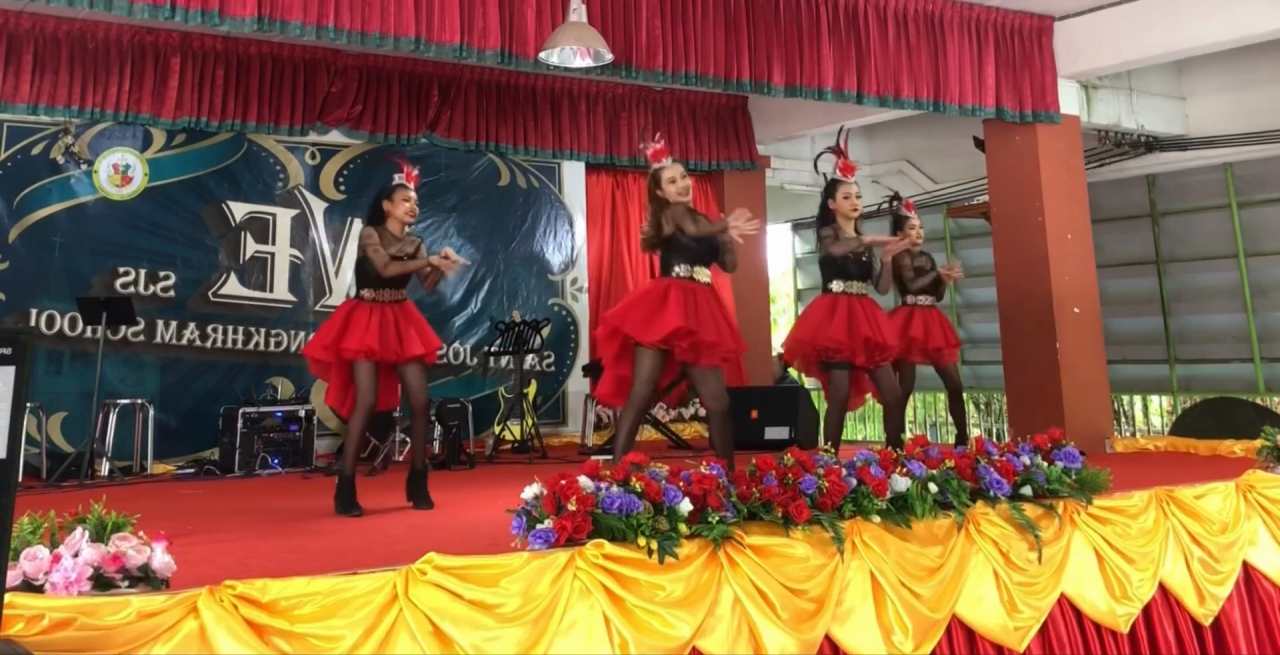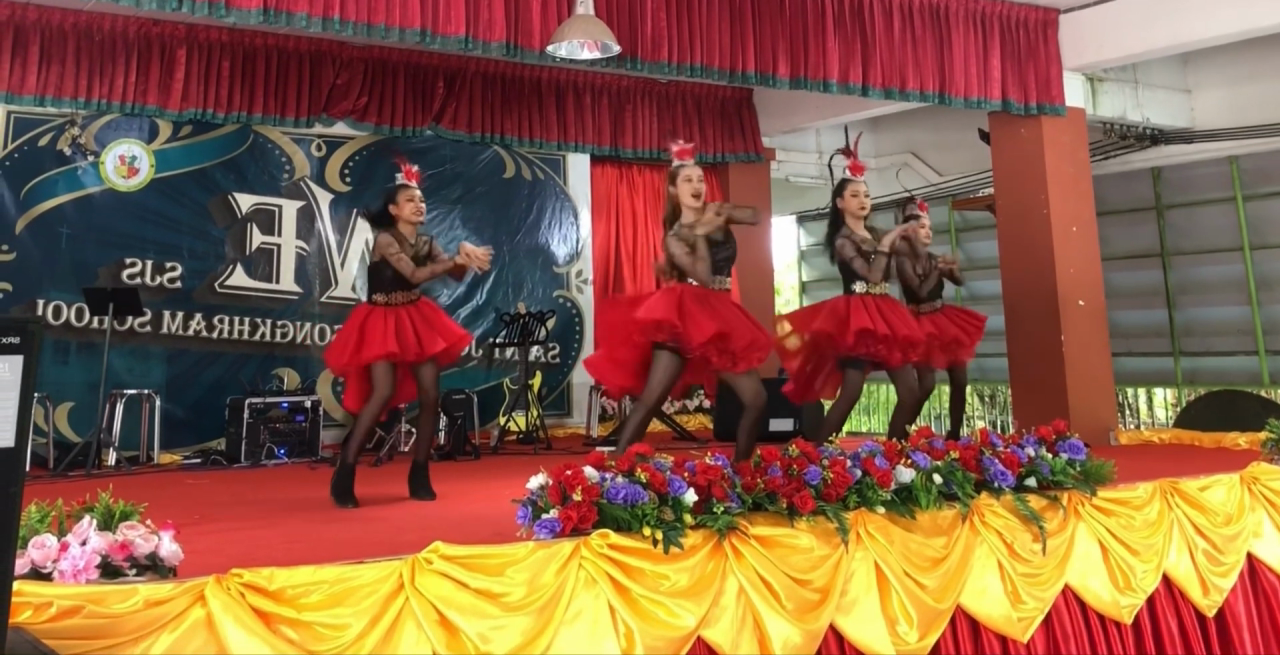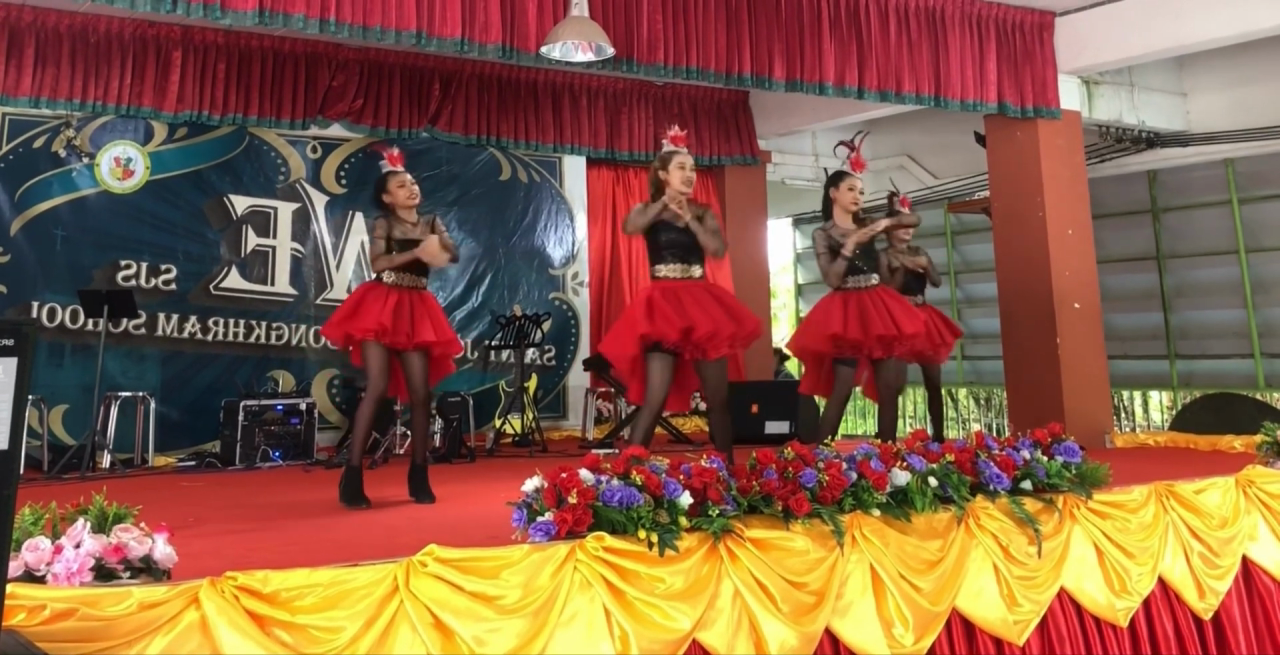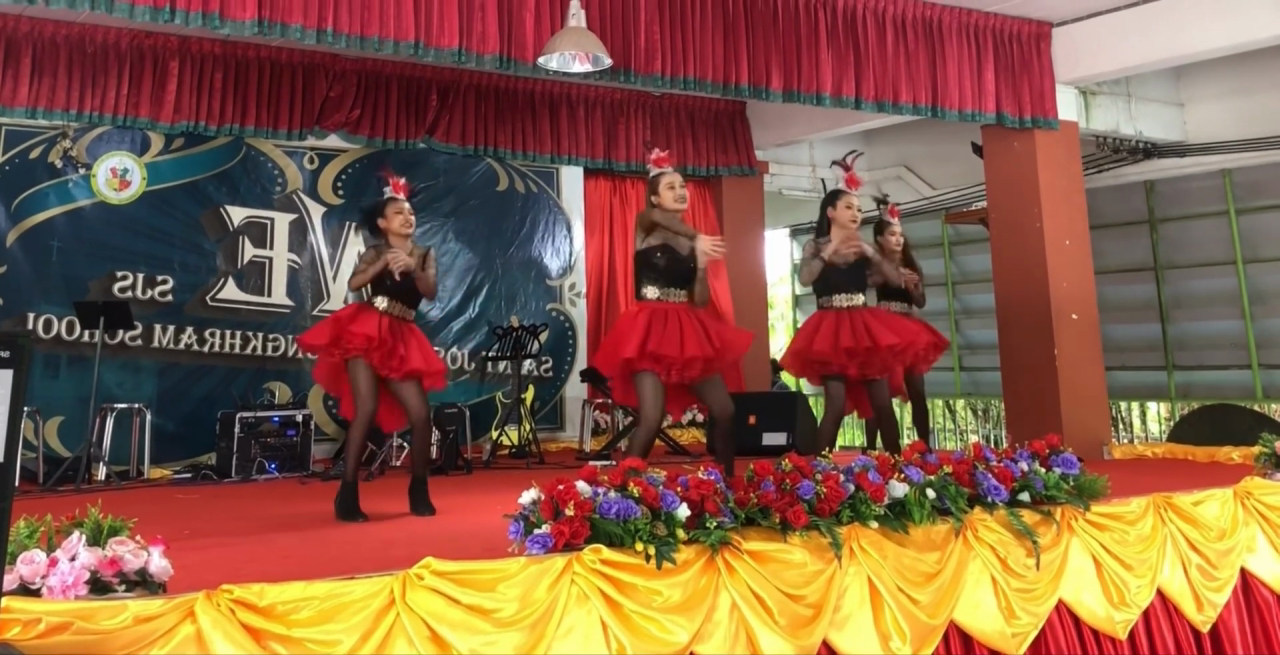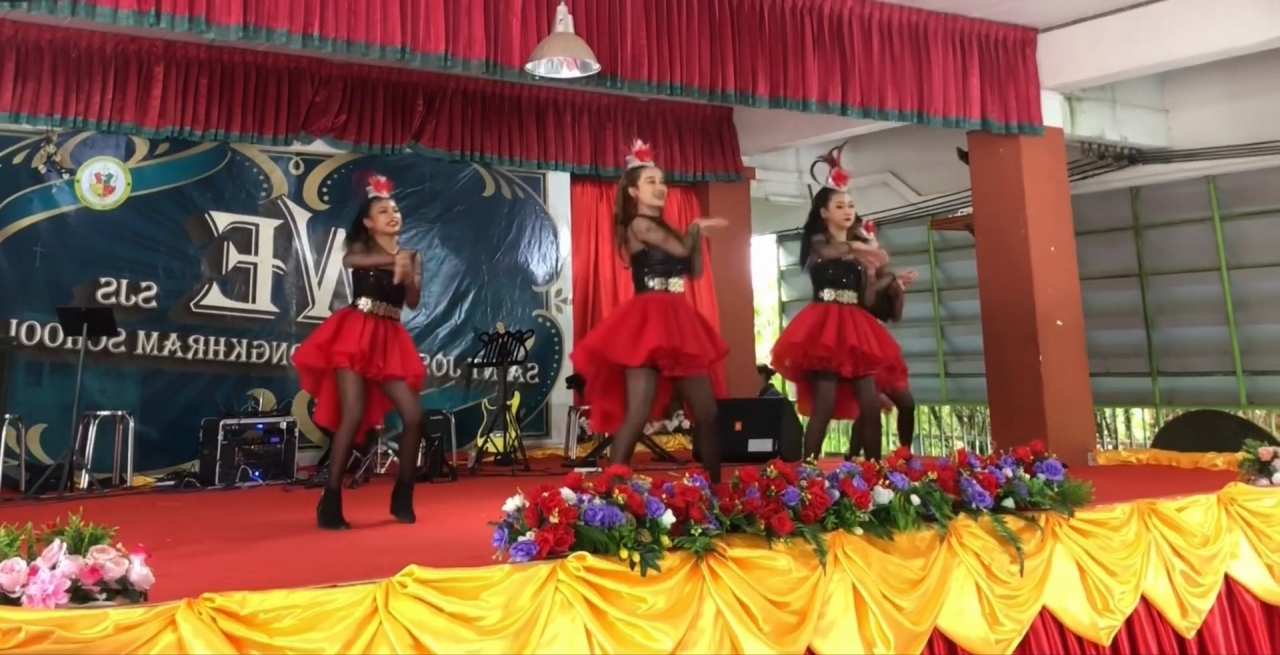
dt=1s
person 1, frame 1
left shoulder: (414, 242)
right shoulder: (370, 235)
left elbow: (429, 282)
right elbow: (386, 269)
left wrist: (442, 261)
right wrist: (430, 261)
left hip: (401, 322)
right hip: (366, 320)
left knee: (419, 400)
right knee: (366, 402)
left ankle: (417, 481)
right ankle: (346, 488)
person 1, frame 2
left shoulder: (427, 243)
right shoulder: (385, 239)
left elbow: (456, 275)
right elbow: (413, 274)
left wrist: (468, 256)
right wrist: (456, 258)
left hip: (416, 321)
right hip: (382, 321)
left knee: (430, 399)
right knee: (382, 395)
left ankle: (419, 475)
right ankle: (345, 470)
person 1, frame 3
left shoulder: (431, 223)
right shoulder: (383, 223)
left elbow: (451, 254)
right elbow: (377, 263)
left wrist: (438, 246)
right wrist: (417, 252)
left hip: (415, 310)
right hip: (381, 306)
left knee: (421, 395)
right knee: (377, 389)
left ankle: (418, 474)
right ankle: (352, 474)
person 1, frame 4
left shoulder: (424, 254)
right shoulder: (375, 252)
left elbow: (431, 293)
right elbow: (353, 283)
left wrist: (410, 269)
right wrist: (384, 264)
left hip: (401, 339)
right hip: (365, 331)
left knee: (420, 417)
right knee: (367, 411)
left ankle: (419, 489)
right ankle: (348, 492)
person 1, frame 5
left shoulder: (411, 256)
right shoulder: (363, 249)
left elbow: (414, 300)
right elbow: (349, 260)
left wrist: (404, 274)
right wrist: (389, 261)
left hip: (390, 341)
right hip: (355, 334)
left knee: (414, 416)
right knee: (353, 417)
left ankle: (403, 495)
right ankle: (331, 499)
person 2, frame 1
left shoulder: (706, 224)
right shoulder: (670, 214)
left elbow: (730, 265)
right elbow: (697, 228)
left wrist: (730, 233)
right wrist: (727, 229)
left hip: (699, 311)
right hip: (665, 306)
left knee: (719, 404)
right knee: (638, 397)
person 2, frame 2
left shoulder: (718, 212)
right shoulder: (675, 236)
left elbow: (749, 215)
right elbow: (703, 276)
left wrist: (723, 213)
right wrist: (701, 233)
left hip: (720, 318)
right hip: (681, 316)
left knee: (756, 398)
right knee: (650, 400)
person 2, frame 3
left shoulder: (703, 213)
right shoulder: (649, 211)
left elbow: (717, 248)
right elbow: (629, 227)
left wrist: (689, 216)
right wrist: (662, 204)
left hip: (702, 305)
right hip: (664, 307)
left knee: (719, 398)
right knee: (656, 400)
person 2, frame 4
left shoulder: (696, 245)
right shoulder: (648, 226)
left elbow: (701, 301)
right elbow: (657, 217)
left wrist: (702, 264)
right wrist: (696, 239)
left hip: (688, 329)
right hip: (648, 329)
left knee: (724, 412)
right knee: (652, 419)
person 2, frame 5
left shoulder: (668, 231)
right shoulder: (638, 225)
left elbow: (693, 271)
right elbow: (679, 249)
left wrist: (698, 235)
right wrist: (695, 229)
left hip: (679, 323)
right hip: (645, 323)
left knee: (707, 414)
right knee: (637, 416)
left ankle: (715, 488)
person 3, frame 1
left shoulder: (865, 242)
right shoulder: (829, 233)
left elbow: (882, 289)
right elbow: (843, 248)
left wrist: (887, 258)
right wrist: (870, 240)
left hip: (865, 317)
right hip: (834, 318)
left knee: (893, 395)
right knee: (839, 397)
person 3, frame 2
left shoulder: (875, 233)
right shoulder: (842, 240)
right elbow: (873, 275)
left wrist: (900, 235)
right wrist: (886, 244)
left hip: (884, 316)
right hip: (856, 317)
left knee: (911, 393)
right knee: (850, 394)
person 3, frame 3
left shoulder: (866, 225)
right shoulder: (822, 234)
left elbow: (914, 221)
right elbow: (832, 280)
left wrist: (885, 223)
right wrist: (851, 245)
left hip: (878, 307)
right hip: (846, 312)
left knee: (891, 387)
right knee: (841, 390)
person 3, frame 4
left shoulder: (862, 249)
right shoulder: (816, 246)
left elbow: (896, 279)
right elbow: (805, 279)
left wrist: (872, 254)
right wrist: (830, 250)
left hip: (864, 329)
right hip: (829, 330)
left knee: (882, 404)
right knee: (837, 406)
person 3, frame 5
left shoulder: (857, 253)
right shoulder: (819, 241)
left elbow: (867, 300)
right elbow: (833, 251)
left wrist: (870, 269)
right wrist: (860, 248)
left hip: (854, 328)
right hip: (824, 326)
left knee: (870, 406)
right knee: (824, 406)
person 4, frame 1
left shoulder: (927, 257)
right shoulder: (901, 256)
left elbow: (938, 295)
right elbow: (912, 284)
left wrist: (945, 278)
right wrist: (937, 273)
left hip: (932, 322)
right hip: (909, 322)
left knee: (954, 384)
right knee: (905, 388)
left ankle: (963, 438)
person 4, frame 2
left shoulder: (933, 258)
right shoulder: (903, 260)
left elbow: (959, 281)
right elbow: (921, 291)
left wrist: (951, 268)
right wrist: (938, 269)
left hip: (945, 321)
right hip: (922, 324)
left knee: (959, 383)
right knee: (926, 386)
left ankle: (955, 434)
person 4, frame 3
left shoulder: (919, 252)
right shoulder: (883, 256)
left elbow: (936, 282)
right elbow: (889, 288)
left wrist: (925, 267)
right wrist: (904, 267)
left hip: (923, 318)
left knee: (935, 384)
left ankle: (938, 437)
person 4, frame 4
left shoulder: (911, 265)
left elbow: (920, 303)
right elbow: (868, 280)
left wrist: (912, 286)
right wrist: (894, 275)
left hip: (910, 330)
left knee: (917, 395)
person 4, frame 5
left shoulder: (888, 280)
left elbow: (895, 316)
left wrist: (900, 291)
right wrist: (894, 280)
left knee: (907, 404)
right ankle: (853, 458)
